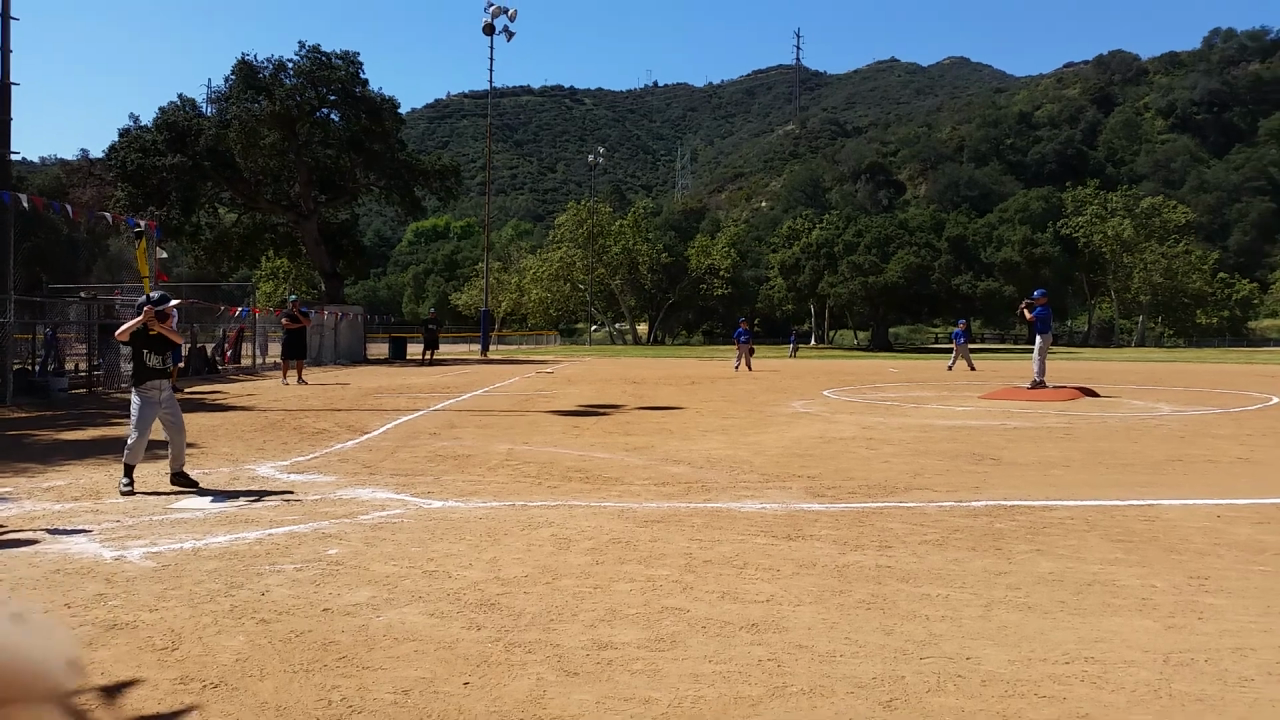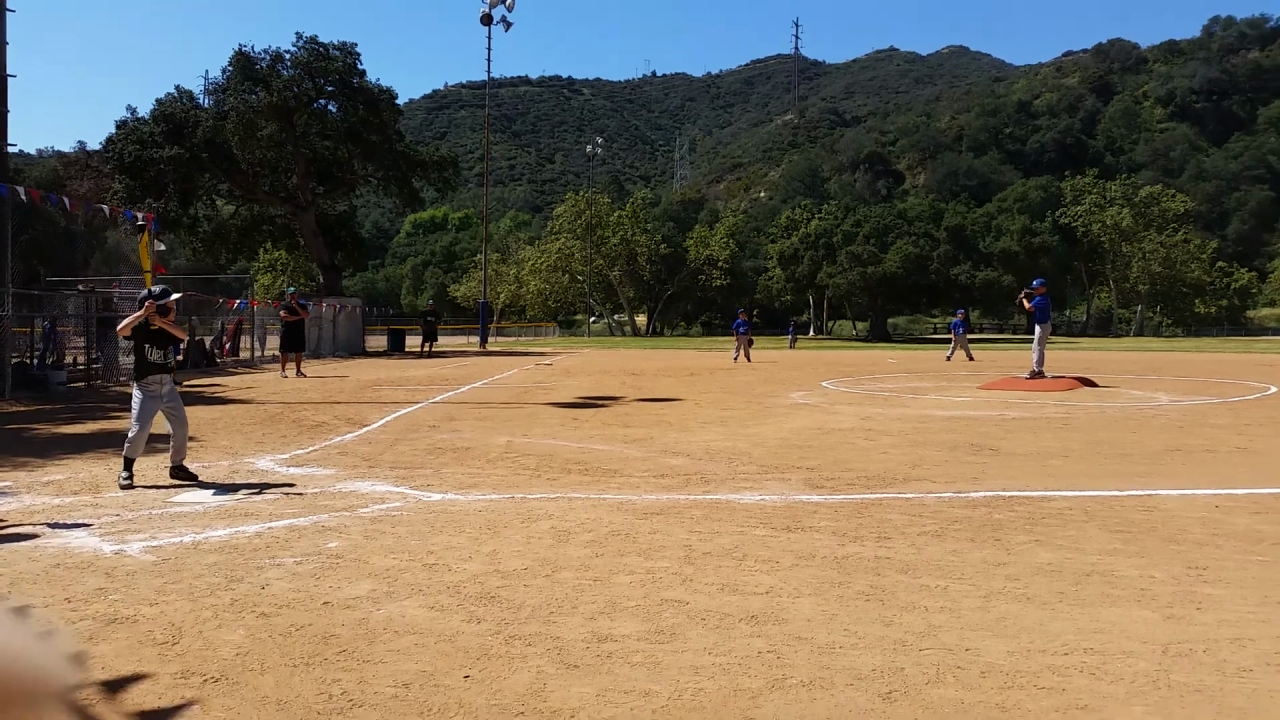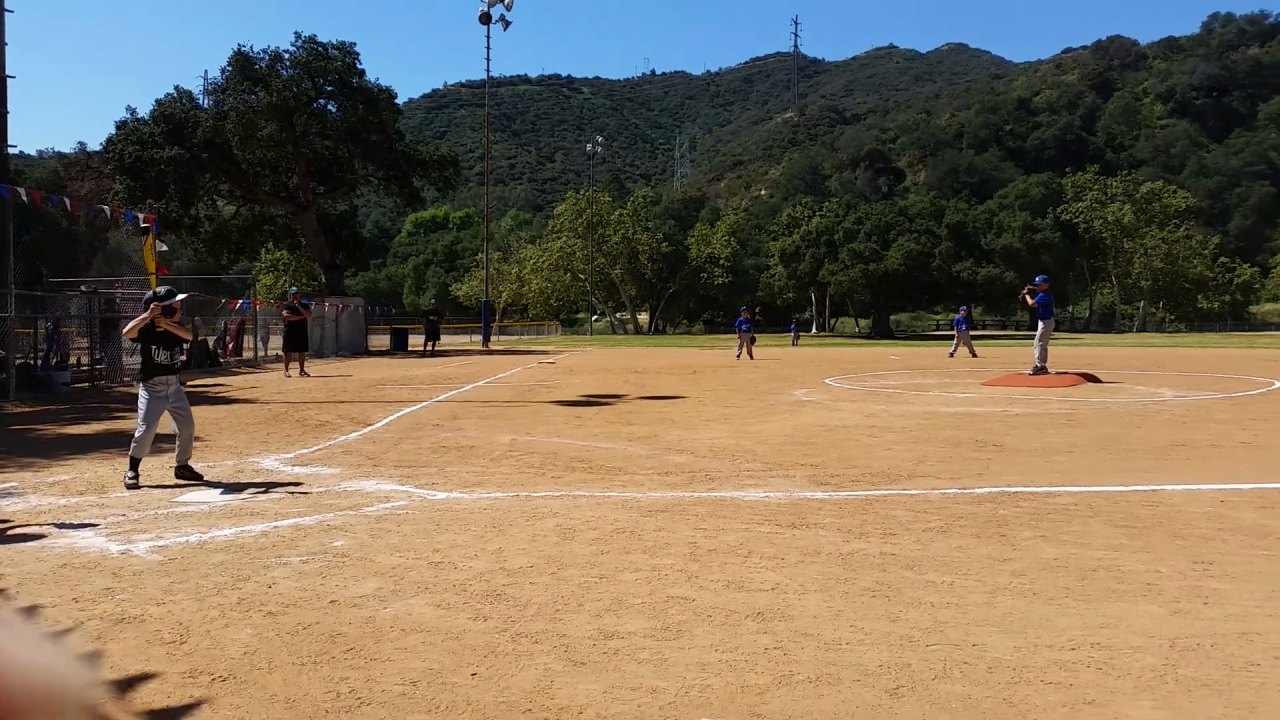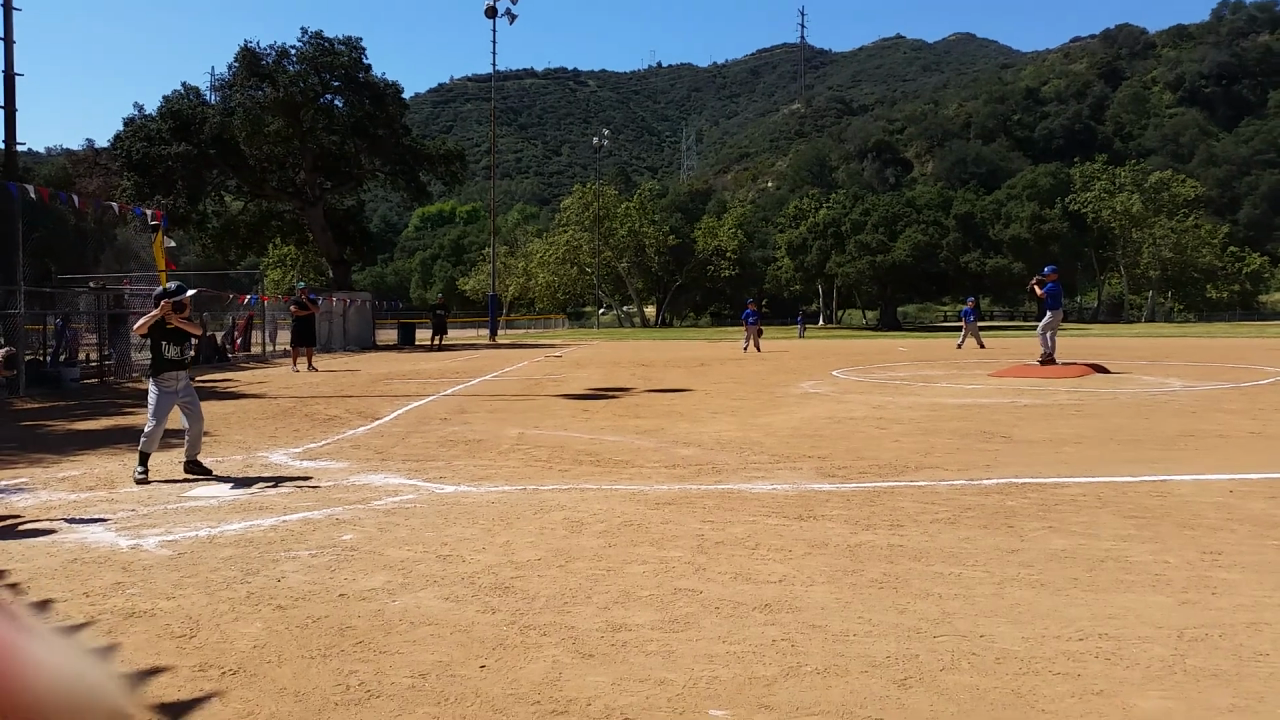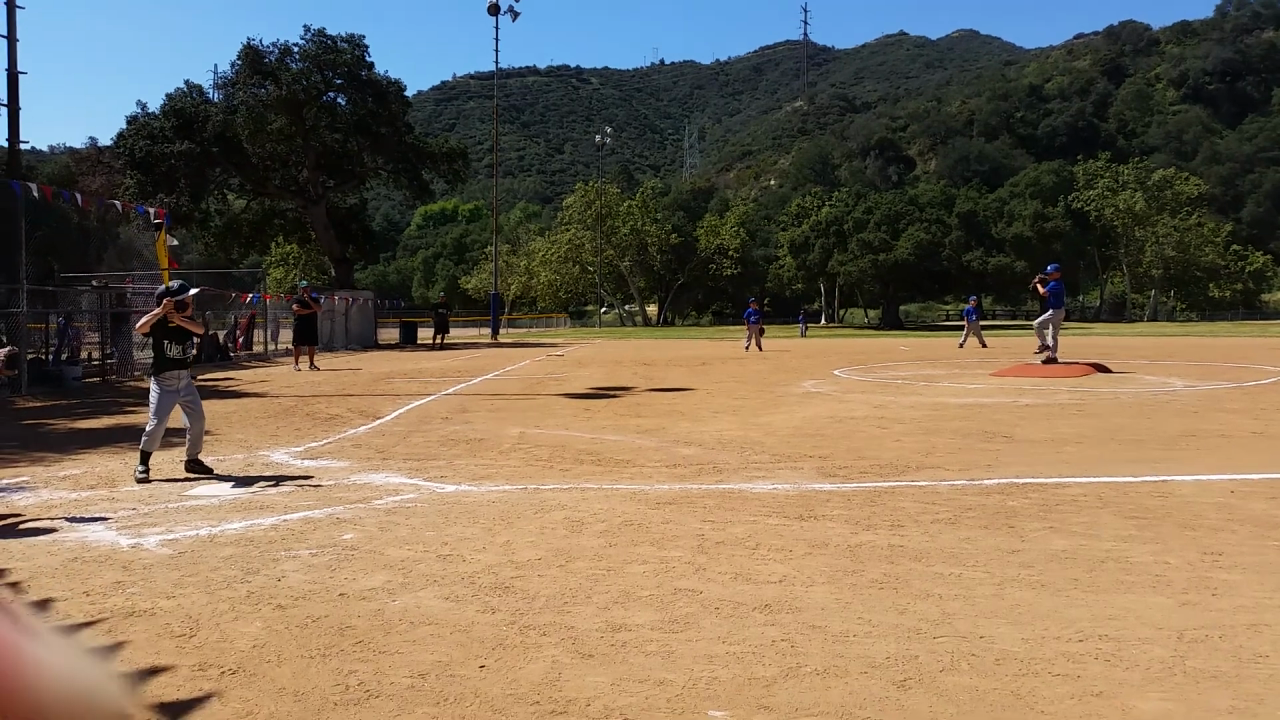
dt=0.1s
person 1, frame 1
left shoulder: (166, 332)
right shoulder: (139, 333)
left elbow: (180, 339)
right elbow: (119, 335)
left wrist: (159, 328)
right wrist: (141, 319)
left hip: (166, 391)
right hip: (144, 392)
left knee: (178, 432)
right knee: (139, 435)
left ankle: (177, 473)
right ankle: (127, 477)
person 1, frame 2
left shoulder: (168, 327)
right shoulder: (141, 327)
left elbow: (183, 334)
right elbow: (120, 330)
left wrist: (161, 323)
right wrist: (142, 313)
left hip: (167, 385)
right hip: (145, 387)
left knee: (180, 426)
right knee: (139, 428)
left ankle: (177, 466)
right ankle: (126, 471)
person 1, frame 3
left shoulder: (174, 327)
right shoulder: (147, 329)
left elbow: (188, 335)
right elbow: (127, 333)
left wrist: (167, 325)
right wrist: (148, 315)
left hip: (174, 385)
right hip: (151, 387)
left knee: (186, 426)
right knee: (146, 428)
left ankle: (182, 466)
right ankle: (132, 471)
person 1, frame 4
left shoulder: (184, 323)
right shoulder: (157, 324)
left elbow: (198, 330)
right elbow: (137, 329)
left wrist: (177, 321)
right wrist: (158, 312)
left hip: (183, 380)
right hip: (161, 382)
left knee: (196, 421)
right knee: (156, 423)
left ankle: (191, 461)
right ankle: (141, 466)
person 1, frame 5
left shoulder: (187, 322)
right shoulder: (159, 323)
left elbow: (200, 329)
right elbow: (139, 328)
left wrist: (179, 320)
right wrist: (161, 310)
left hip: (185, 379)
right hip: (163, 381)
left knee: (197, 420)
right knee: (157, 422)
left ankle: (192, 460)
right ankle: (142, 465)
